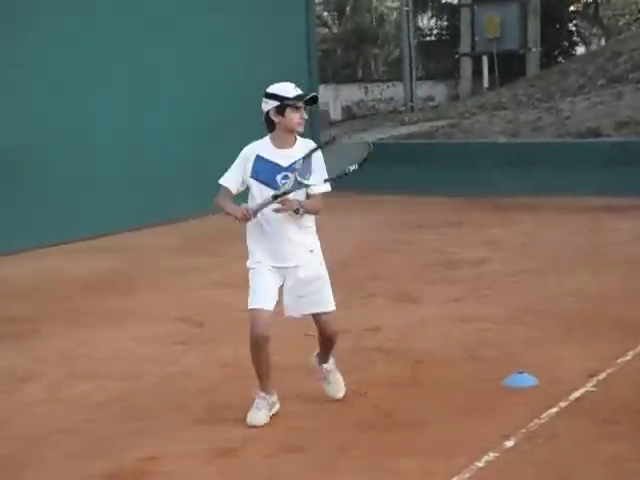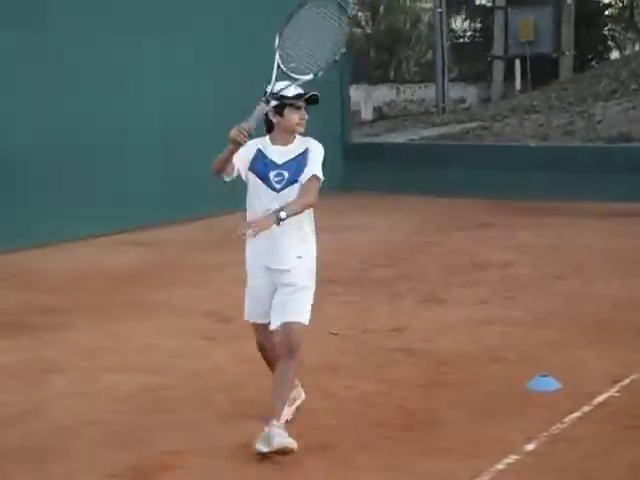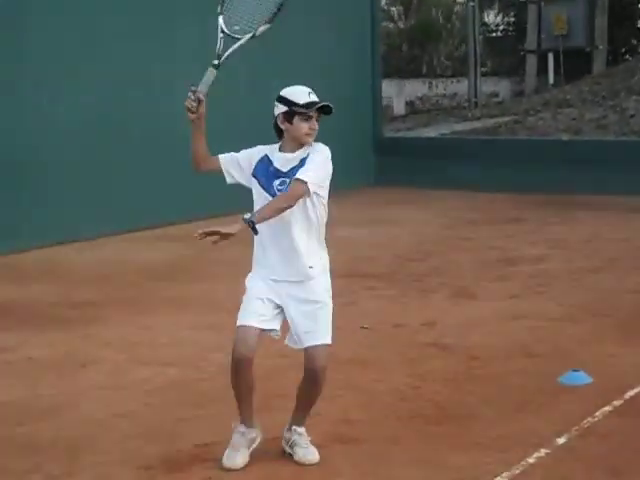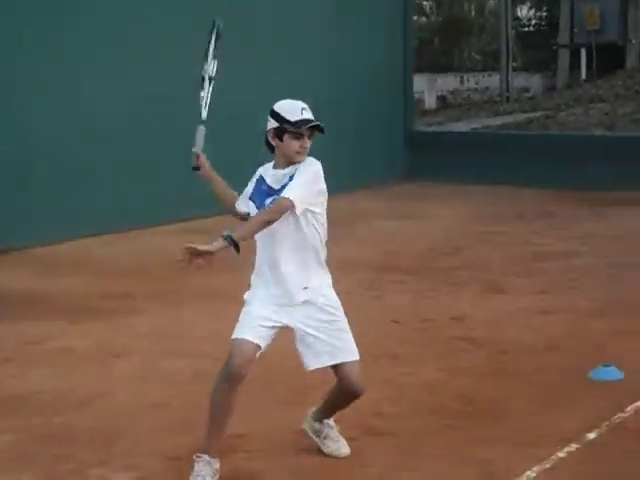
dt=0.3s
person 1, frame 1
left shoulder: (311, 151)
right shoulder: (251, 154)
left elbow: (317, 203)
right elbow: (222, 196)
left wrist: (297, 206)
right wrist: (236, 210)
left hip: (305, 255)
right hip: (265, 258)
left knee: (329, 329)
right knee: (259, 333)
left ankle: (324, 362)
right ankle: (266, 395)
person 1, frame 2
left shoulder: (311, 149)
right shoulder: (252, 150)
left elbow: (311, 195)
right elbow: (217, 171)
left wrist: (274, 217)
right wrist: (232, 145)
left hip: (298, 262)
right hip: (260, 261)
left knee: (292, 341)
right knee: (265, 342)
left ankle: (272, 429)
right ankle: (290, 390)
person 1, frame 3
left shoulder: (320, 155)
right shoulder: (257, 158)
left elbow: (291, 196)
right elbow: (202, 162)
left wrist: (246, 223)
right wrist: (199, 120)
left hip: (308, 277)
right hip: (266, 276)
left knee: (318, 365)
right knee: (242, 354)
left ankle: (295, 431)
right ankle: (247, 428)
person 1, frame 4
left shoulder: (311, 170)
right shoulder: (262, 176)
left elbow: (275, 212)
right elbow: (239, 207)
left wrist: (226, 242)
right wrist: (206, 168)
left hip: (313, 294)
right hip: (267, 293)
left knee: (353, 384)
right knee: (235, 366)
left ankle: (320, 420)
